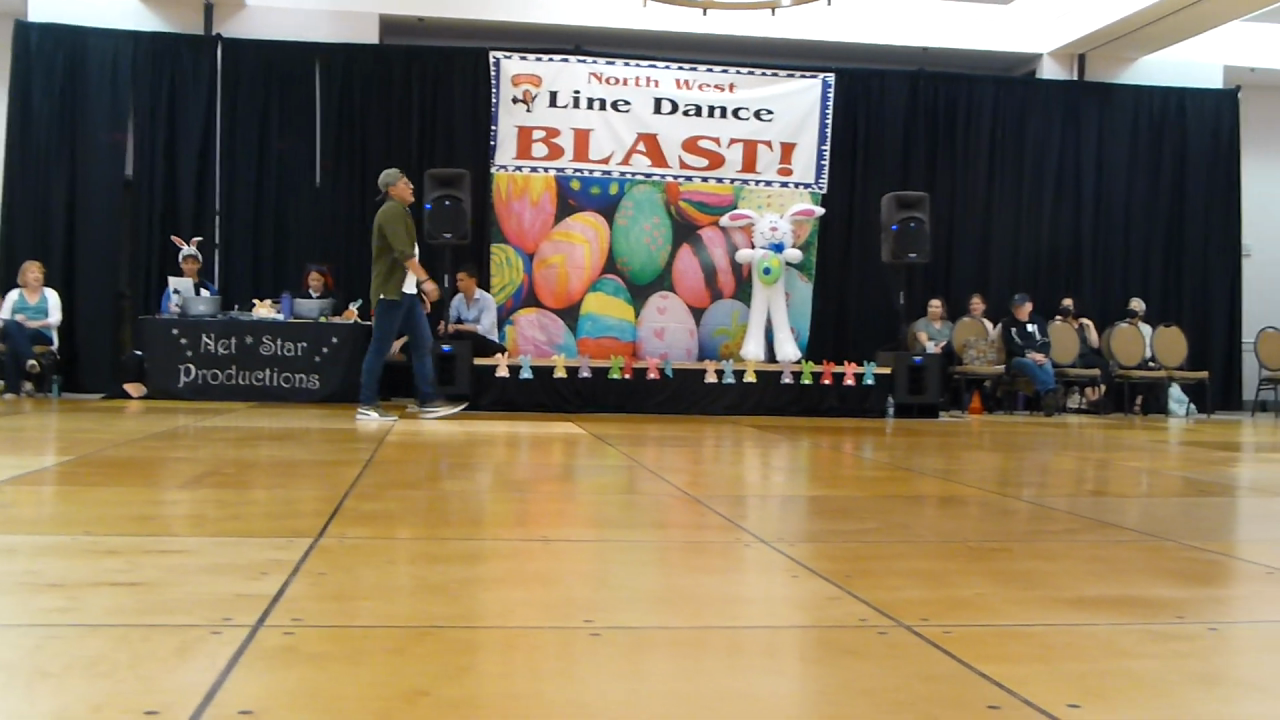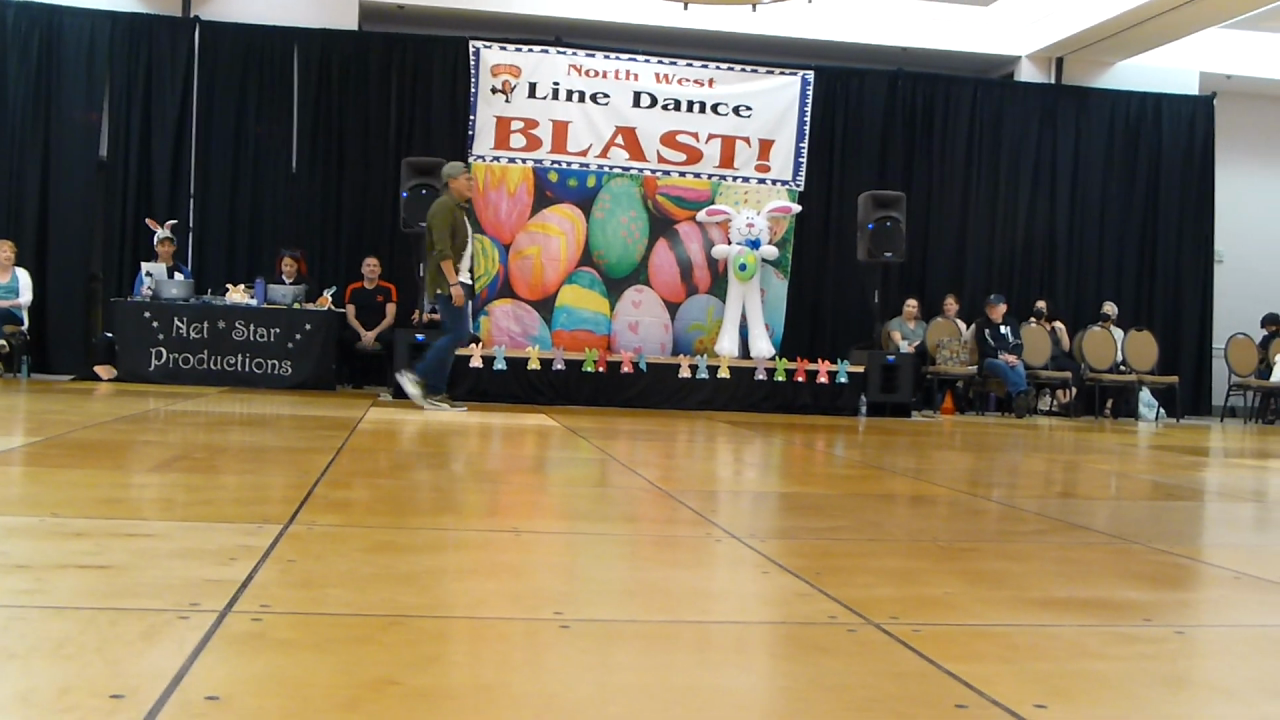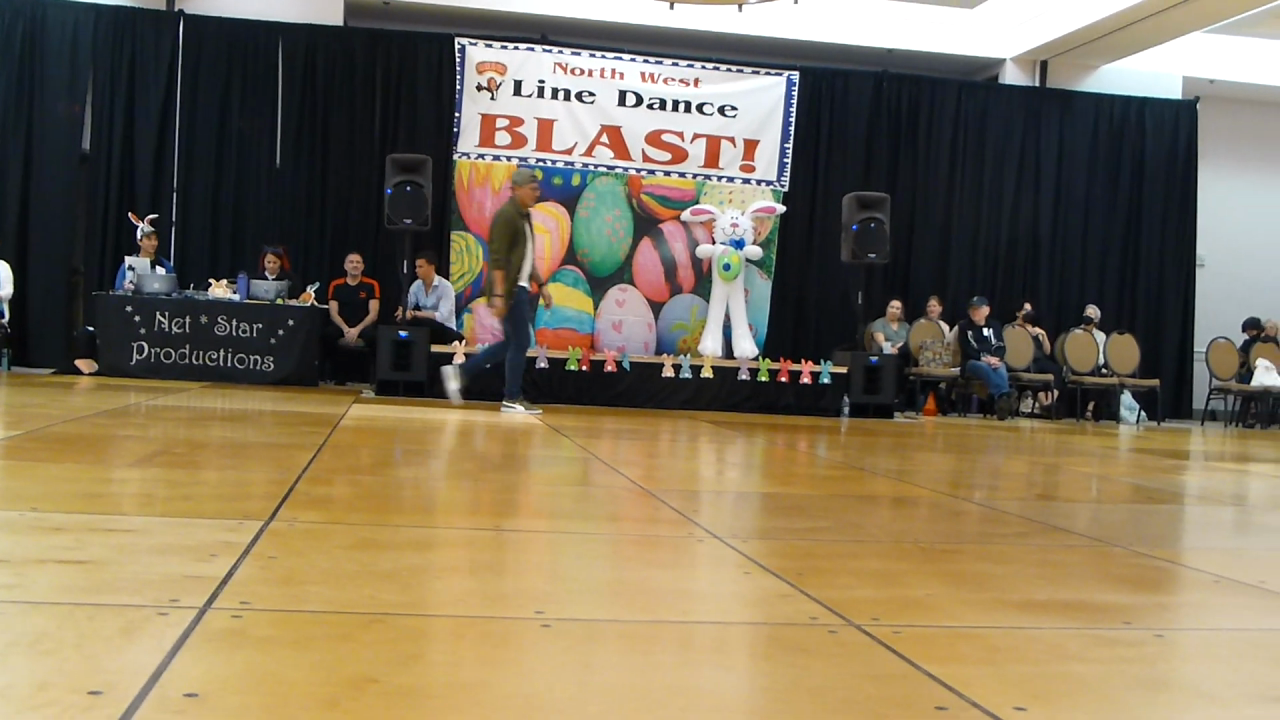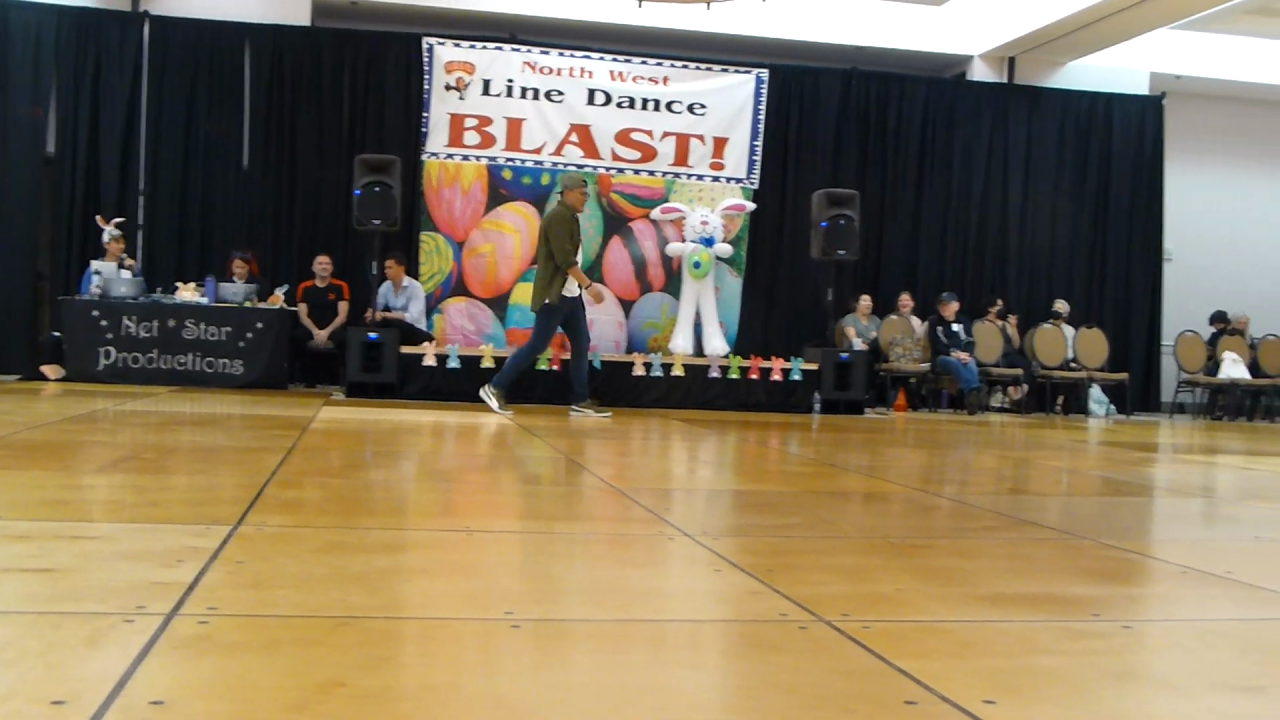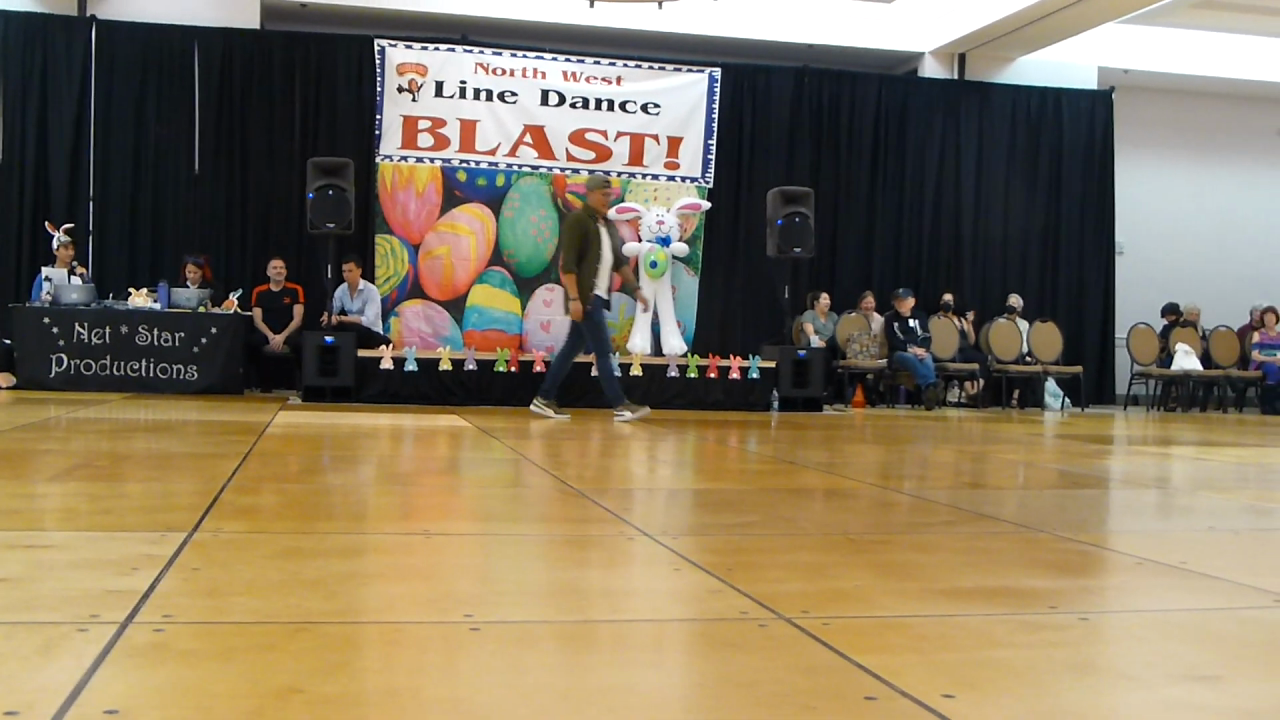
dt=0.5s
person 1, frame 1
left shoulder: (400, 212)
right shoulder: (392, 212)
right elbow: (403, 252)
left wrist: (419, 285)
right wrist: (425, 280)
left hip: (406, 291)
right hip: (391, 292)
left knee: (423, 343)
right knee: (380, 347)
left ankle: (430, 402)
right ankle: (367, 405)
person 1, frame 2
left shoulder: (459, 209)
right shoulder: (443, 208)
right elbow: (442, 251)
right wrist: (454, 284)
left hip: (459, 281)
right hip: (447, 283)
left knee: (455, 335)
right knee: (458, 335)
left ankle: (438, 394)
right ankle: (414, 375)
person 1, frame 3
left shoulder: (524, 216)
right shoulder: (506, 216)
right elbow: (498, 259)
left wrist: (542, 285)
right wrist: (497, 295)
left hip: (519, 288)
right hip: (509, 289)
left knee: (510, 344)
right knee: (519, 343)
left ankle: (460, 372)
right ankle: (512, 399)
person 1, frame 4
left shoulder: (569, 218)
right shoulder: (559, 217)
right elbow: (566, 259)
right wrist: (588, 286)
left hip: (570, 294)
right hip: (554, 295)
left knee: (581, 344)
right knee: (537, 345)
left ankle: (580, 401)
right ankle: (494, 389)
person 1, frame 5
left shoulder: (606, 223)
right shoulder: (576, 221)
left elbow: (618, 259)
right elbow: (567, 264)
left wrist: (636, 289)
right wrist: (574, 298)
left hip: (597, 296)
right hip: (584, 297)
left knee: (572, 348)
right knee: (602, 349)
left ankle: (544, 399)
right ankle: (619, 405)
